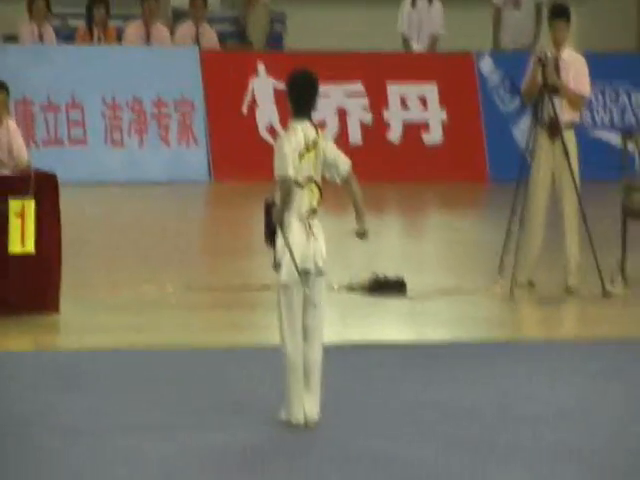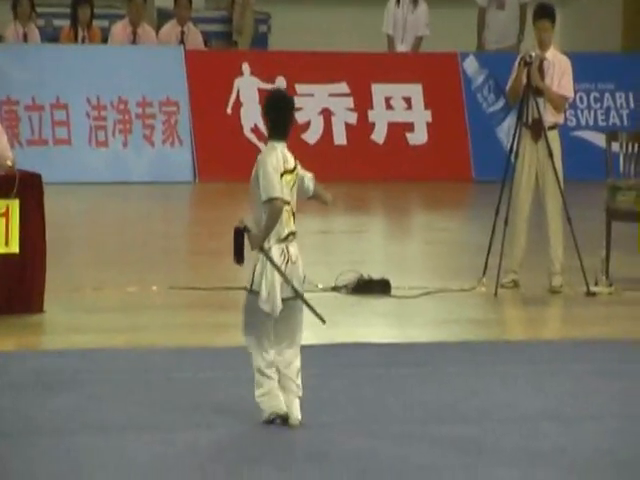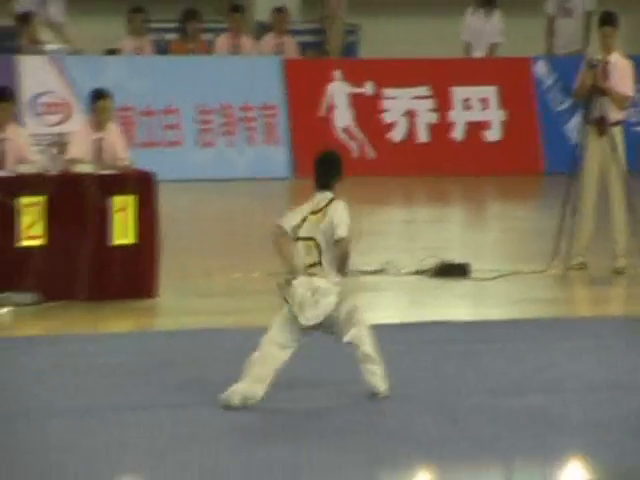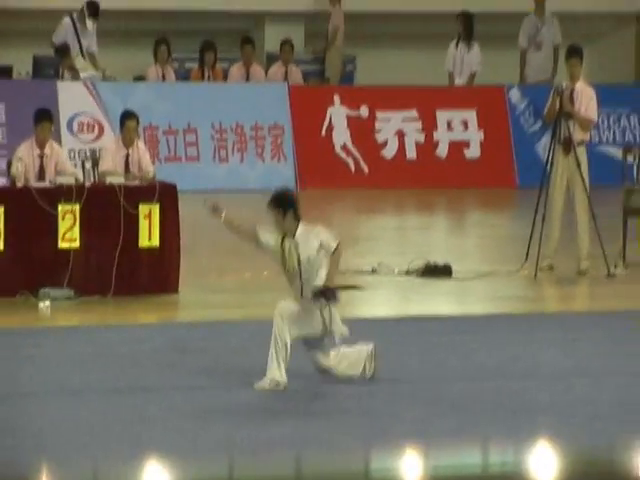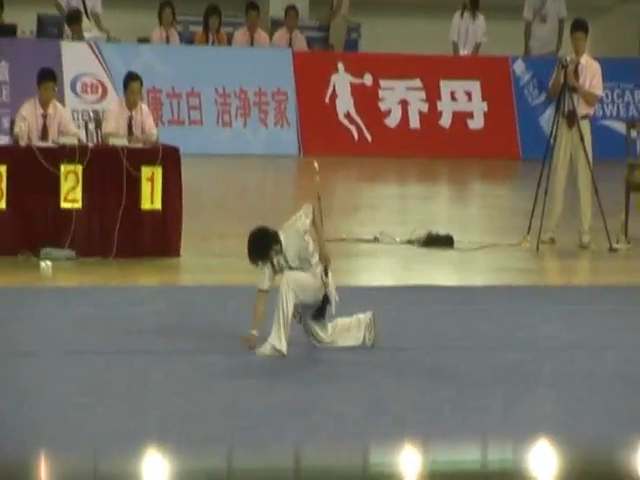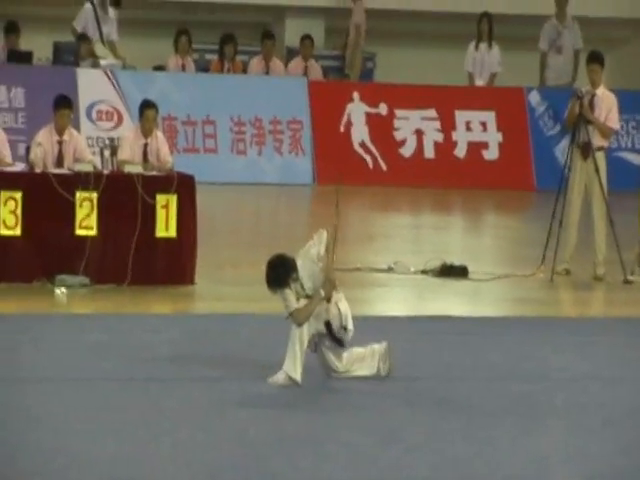
dt=0.5s
person 1, frame 1
left shoulder: (576, 62)
right shoulder: (540, 60)
left elbow: (579, 103)
right elbow: (528, 97)
left wrist: (559, 82)
right wrist: (536, 74)
left hip: (565, 134)
right hip: (544, 134)
left knee: (569, 200)
right knee: (536, 199)
left ankle: (572, 271)
right ankle: (528, 268)
person 1, frame 2
left shoulder: (562, 63)
right shoulder: (524, 59)
left elbow: (561, 104)
right elbow: (511, 98)
left wrist: (541, 83)
right wrist: (520, 74)
left hip: (550, 135)
right hip: (527, 135)
left knee: (553, 203)
right knee: (520, 201)
left ankle: (556, 272)
right ankle: (513, 269)
person 1, frame 3
left shoulder: (624, 65)
right shoulder: (590, 63)
left elbow: (624, 102)
right elbow: (578, 97)
left wrist: (605, 84)
right wrist: (586, 77)
left hip: (613, 131)
right hip: (593, 130)
left knee: (617, 191)
right knee: (587, 189)
left ankle: (620, 254)
right ankle: (580, 252)
person 1, frame 4
left shoulder: (588, 92)
right shoulder: (559, 90)
left elbow: (588, 125)
right elbow: (548, 120)
left wrist: (571, 109)
right wrist: (555, 102)
left hip: (578, 150)
right hip: (560, 150)
left knee: (581, 203)
right knee: (555, 202)
left ankle: (583, 258)
right ankle: (549, 255)
person 1, frame 5
left shoulder: (593, 67)
right shoulder: (564, 64)
left elbow: (593, 100)
right elbow: (552, 93)
left wrist: (576, 84)
right wrist: (559, 75)
left hip: (582, 124)
right hip: (564, 122)
left knee: (584, 177)
right knee: (558, 174)
left ankle: (585, 232)
right ankle: (551, 229)
person 1, frame 6
left shoulder: (609, 99)
right shoulder: (580, 95)
left elbow: (609, 132)
right elbow: (568, 125)
left wrist: (591, 117)
right wrist: (574, 108)
left hip: (597, 155)
right hip: (578, 154)
left knee: (599, 209)
right knee: (572, 206)
left ankle: (600, 263)
right ankle: (566, 260)
person 2, frame 1
left shoulder: (287, 139)
right shoulder: (320, 140)
left elbow: (287, 183)
right elbow: (348, 176)
left wrist: (279, 216)
right wrist: (361, 220)
left hip: (292, 238)
right hip: (314, 236)
left knee: (293, 330)
right knee: (312, 329)
left ankle: (297, 409)
right ankle: (310, 407)
person 2, frame 2
left shoulder: (267, 159)
right shoulder: (291, 160)
left elbow: (276, 205)
right elbow: (315, 188)
left wrist: (260, 237)
right wrist: (324, 197)
left hip: (271, 261)
right hip: (295, 260)
left knee: (258, 339)
right knee: (288, 344)
left ankle: (275, 402)
right ankle: (292, 408)
person 2, frame 3
left shoulder: (304, 209)
right shoulder: (340, 207)
left elbow: (279, 235)
right elbow: (341, 244)
left wrist: (294, 270)
right wrist: (340, 270)
left hip: (302, 291)
right hip: (328, 291)
left knee: (274, 345)
right knee: (359, 333)
right ankle: (379, 386)
person 2, frame 4
left shoulder: (315, 233)
right shoulder: (276, 237)
left elbow: (336, 248)
left wrist: (329, 279)
left hip: (319, 308)
right hip: (305, 310)
right knee: (325, 362)
left ankle: (276, 376)
right ankle: (366, 356)
person 2, frame 5
left shoulder: (294, 229)
left elbow: (310, 209)
right elbow: (262, 295)
right wrist: (254, 331)
left hip: (320, 281)
right hip: (306, 290)
left knee: (288, 280)
right knee: (322, 337)
left ankle: (277, 344)
right ankle: (364, 325)
person 2, frame 6
left shoulder: (308, 257)
right shoulder: (284, 286)
right elbow: (299, 318)
right wrist: (321, 294)
left hip: (336, 311)
right hip: (319, 317)
left knee: (303, 311)
right knee: (338, 366)
left ankle: (291, 373)
right ankle: (380, 355)
